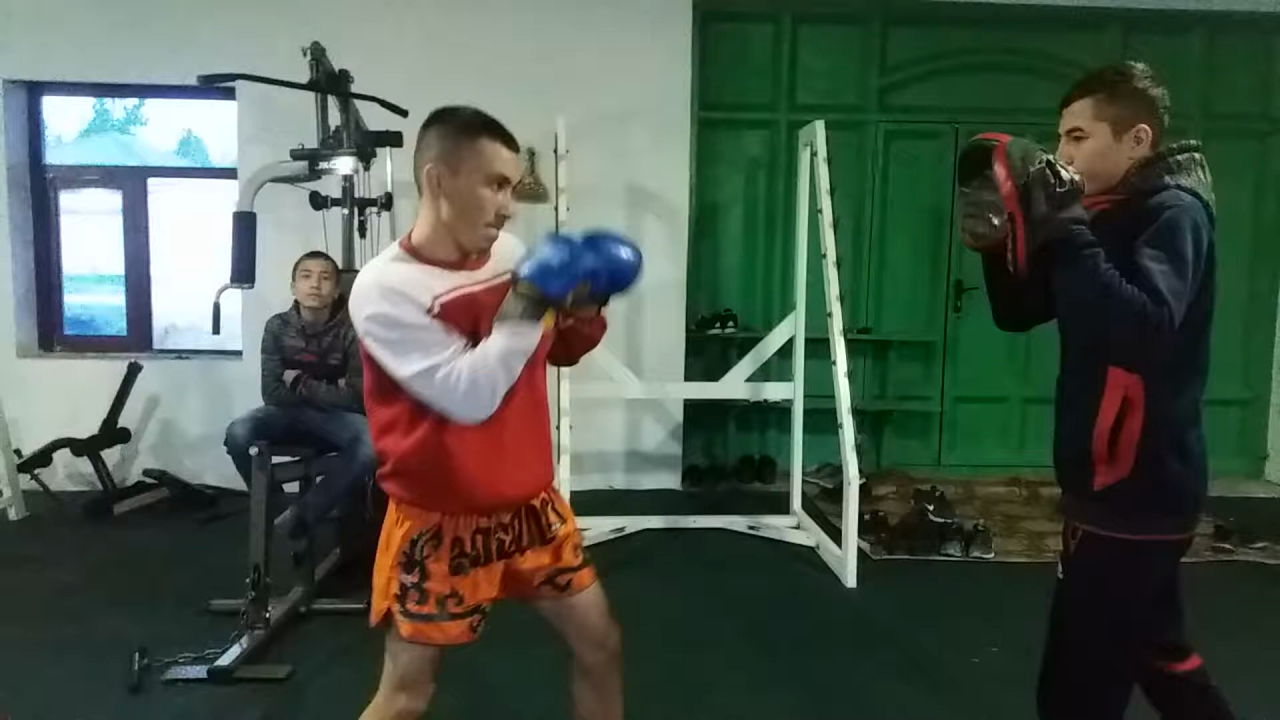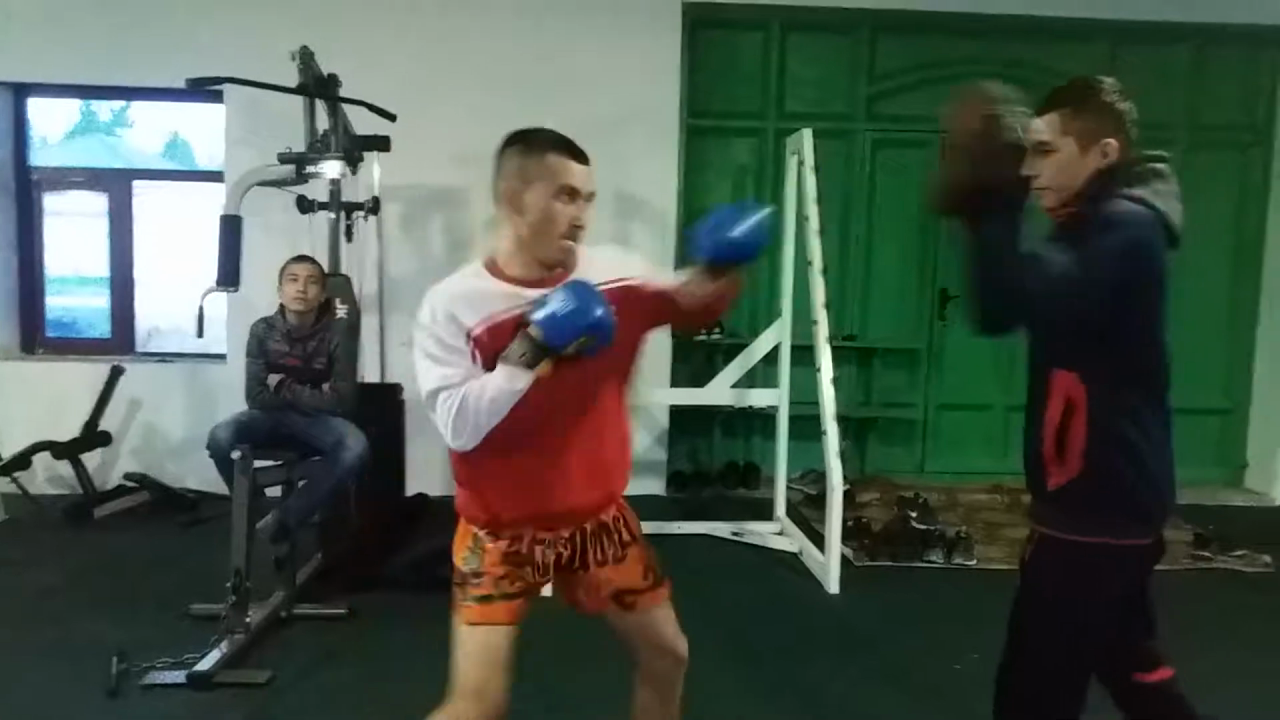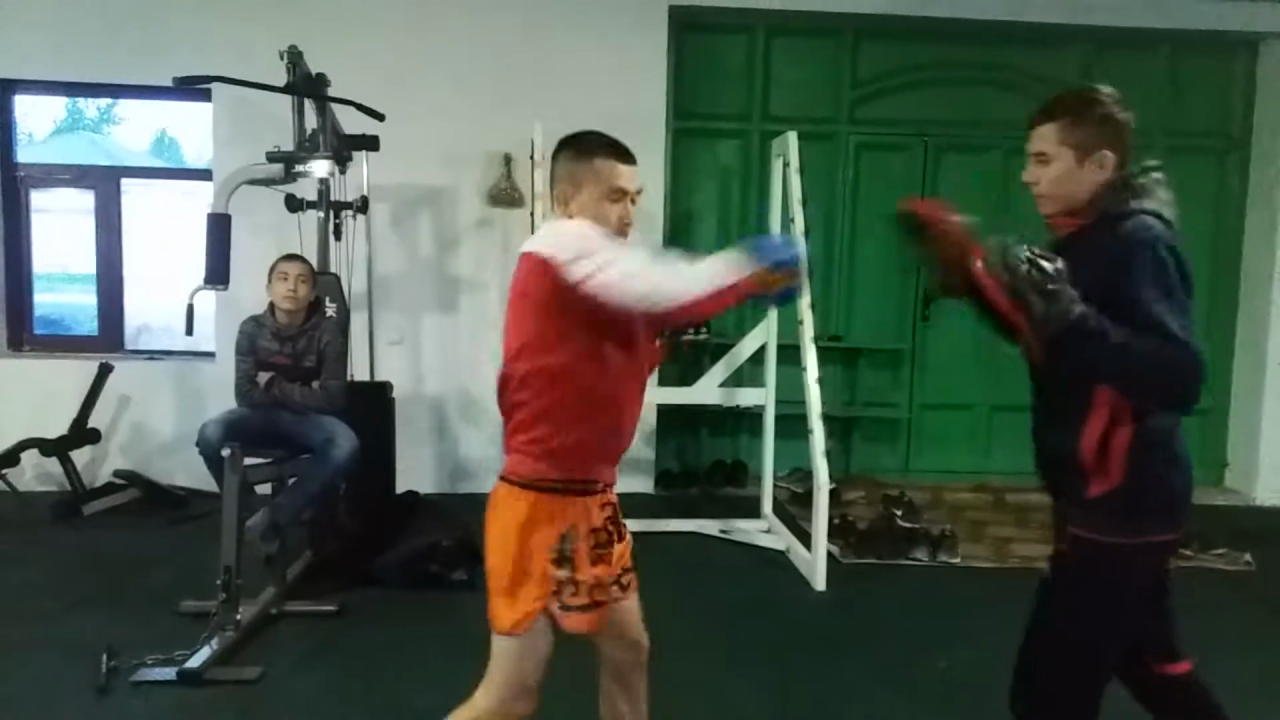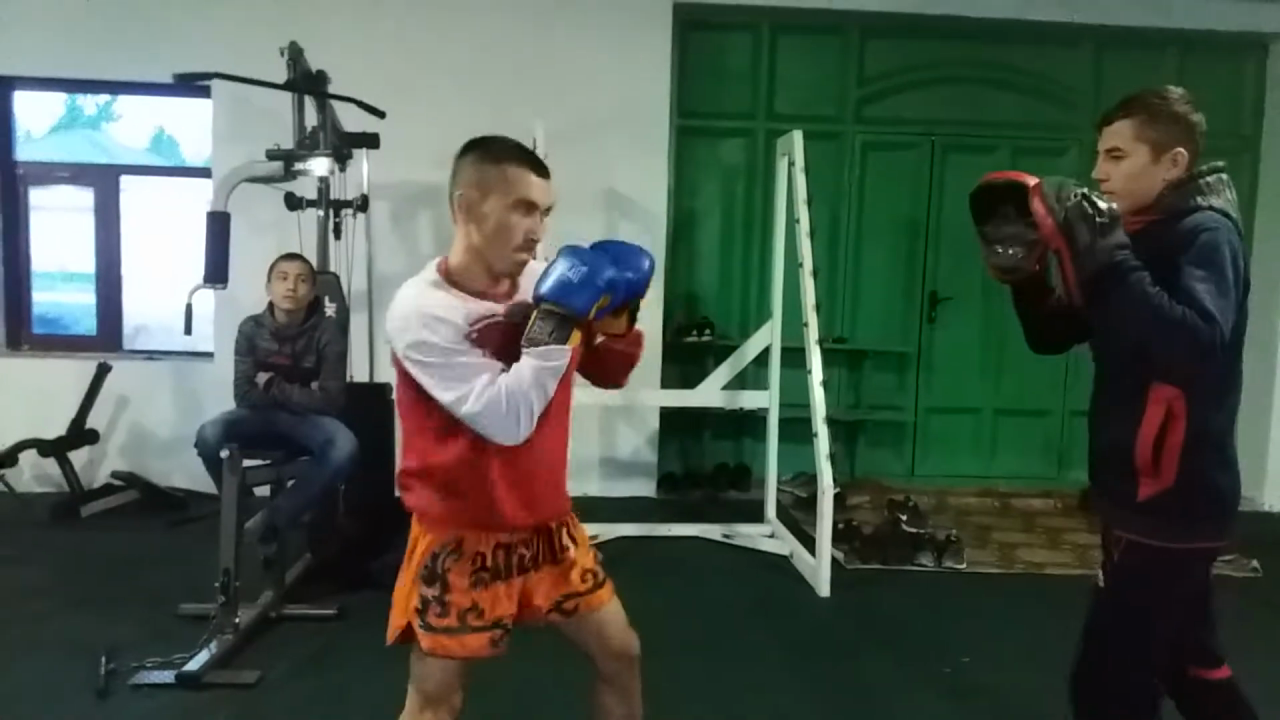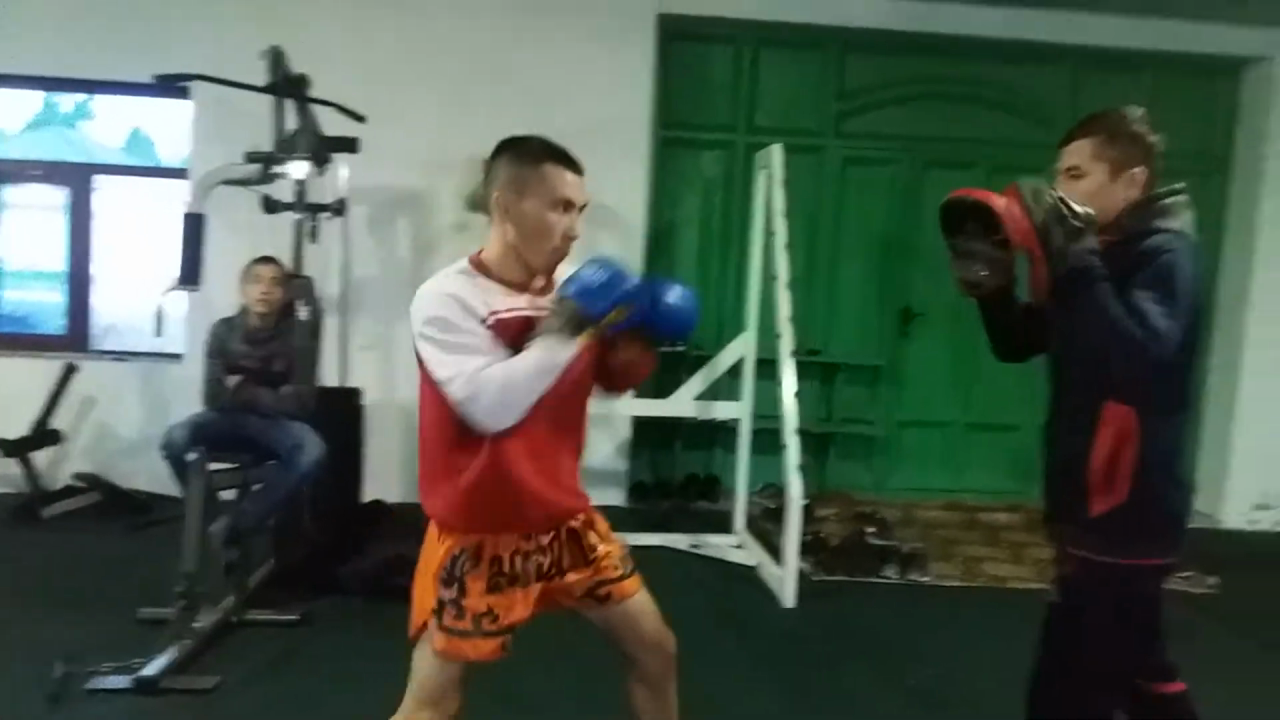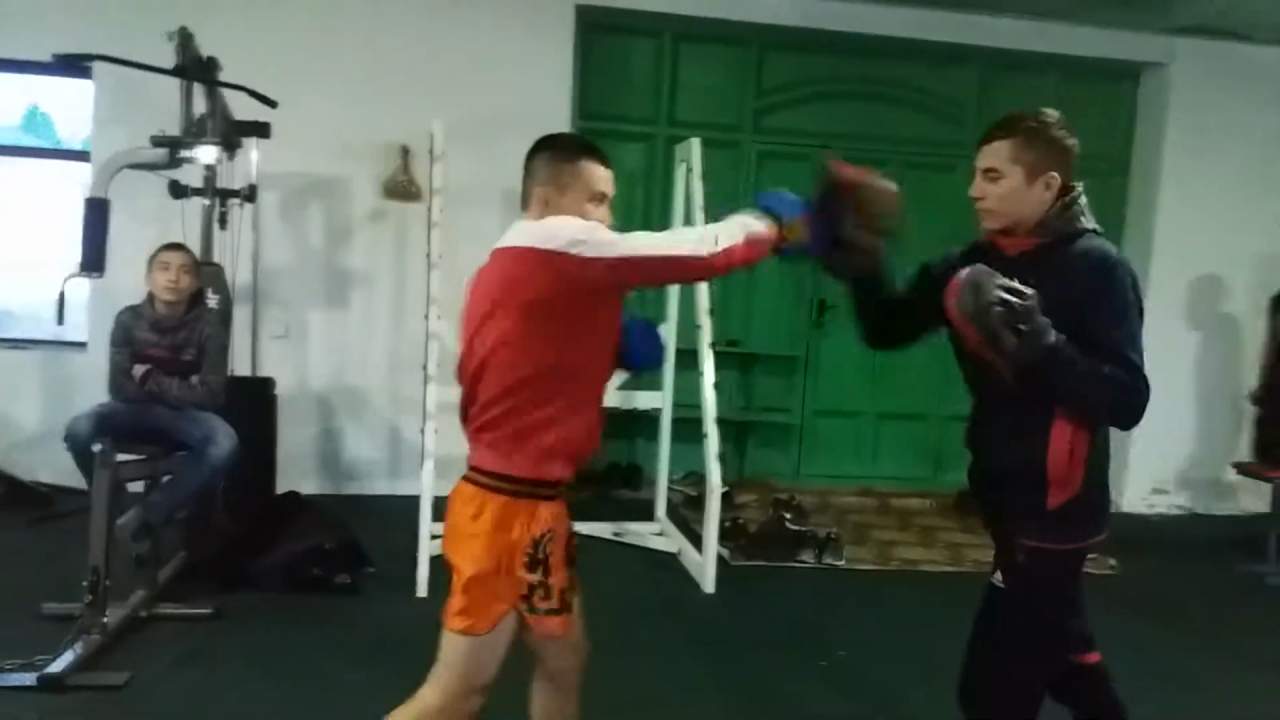
dt=0.4s
person 1, frame 1
left shoulder: (1174, 216)
right shoulder: (1114, 218)
left elbow: (1144, 331)
right elbow: (1018, 313)
left wrist: (1063, 233)
left hip: (1136, 488)
right hip: (1122, 484)
right knee: (1156, 654)
person 1, frame 2
left shoulder: (1123, 228)
right shoulder: (1100, 225)
left elbow: (1024, 296)
right elbow: (1000, 308)
left wrist: (984, 201)
right wrist: (994, 195)
left hip: (1098, 496)
right hip: (1119, 488)
right knee: (1130, 664)
person 1, frame 3
left shoulder: (1140, 242)
right shoulder: (1083, 242)
left elbow: (1174, 378)
right elbow: (1040, 342)
left wrist: (1064, 320)
right wrist: (970, 273)
left hip: (1121, 502)
right hip: (1121, 498)
right knee: (1152, 662)
person 1, frame 4
left shoulder: (1205, 236)
right shoulder: (1147, 237)
left elbow: (1198, 350)
right elbow: (1053, 336)
left wrist: (1109, 262)
right wrist: (1025, 271)
left hip: (1172, 501)
right hip: (1149, 497)
right knee: (1187, 664)
person 1, frame 5
left shoulder: (1164, 258)
right shoulder: (1110, 255)
left elbow: (1138, 363)
right elbow: (1015, 344)
left wrist: (1077, 262)
right wrist: (990, 284)
left hip: (1125, 518)
right hip: (1117, 512)
person 1, frame 6
left shoulder: (1097, 268)
right shoulder: (981, 263)
left elbow: (1124, 401)
right elbow: (888, 329)
left wrist: (1041, 345)
right wrist: (857, 262)
left hip: (1054, 507)
right hip: (1018, 500)
right knee: (1062, 654)
person 2, frame 1
left shoulder: (510, 254)
right shoulder: (383, 291)
left elbow: (564, 348)
right elbow: (469, 396)
left wrist: (586, 305)
right wrist: (533, 309)
left hip: (529, 505)
right hip: (441, 523)
left knee: (600, 645)
person 2, frame 2
left shoulder: (607, 270)
right shoulder: (454, 303)
left elbow: (695, 302)
right elbow: (457, 426)
left wrist: (726, 267)
right wrist: (532, 354)
left hip: (598, 516)
right hip: (502, 529)
left knee: (667, 656)
person 2, frame 3
left shoulder: (583, 262)
right shoulder: (560, 244)
left elbow: (630, 353)
right elbow: (662, 288)
left wrist: (652, 331)
right wrist: (762, 266)
left hip: (589, 498)
right hip: (549, 504)
left knee: (627, 650)
person 2, frame 4
left shoulder: (540, 281)
right shoulder: (420, 311)
left elbow: (609, 372)
right elbow: (507, 418)
left wrist: (615, 321)
right wrist: (556, 325)
left hip: (544, 523)
right hip: (460, 537)
left knee: (621, 654)
person 2, frame 5
left shoulder: (565, 283)
right shoulder: (440, 301)
right elbow: (496, 404)
right wrist: (567, 326)
left hip: (561, 519)
right hip: (470, 531)
left knee: (656, 651)
person 2, frame 6
left shoulder: (517, 266)
right shoulder: (557, 242)
right elbow: (687, 251)
left wrist: (608, 349)
right wrist: (772, 225)
left hip: (531, 500)
right hip: (510, 504)
left knee: (564, 656)
person 3, frame 1
left shoulder: (351, 330)
right shoulder: (277, 326)
left elbow: (355, 397)
right elbow: (272, 394)
left wrist: (301, 384)
right wrist: (325, 391)
left hip: (336, 417)
right hip: (290, 413)
left knee: (372, 446)
right knee: (237, 434)
left ankle: (299, 517)
person 3, frame 2
left shoulder: (336, 335)
right shoulder: (263, 330)
left elbow: (341, 402)
right elbow: (256, 398)
left wrist: (286, 388)
right wrist: (311, 395)
left hip: (319, 421)
right hip: (274, 418)
left knee: (356, 449)
right knee: (220, 438)
left ankle: (280, 521)
person 3, frame 3
left shoulder: (327, 332)
right shoulder: (252, 329)
left elbow: (331, 399)
right elbow: (246, 395)
left wrist: (275, 385)
right wrist: (301, 393)
left hip: (309, 419)
right hip: (263, 416)
left knee: (346, 446)
right knee: (210, 435)
left ankle: (271, 519)
person 3, frame 4
left shoulder: (327, 332)
right shoulder: (251, 328)
left elbow: (330, 401)
right elbow: (244, 396)
left wrist: (274, 387)
right wrist: (300, 394)
left hip: (309, 421)
right hip: (263, 417)
left knee: (345, 448)
right knee: (208, 437)
left ankle: (270, 521)
person 3, frame 5
left shoulder: (297, 337)
right shoulder: (223, 331)
left elbow: (299, 404)
right elbow: (214, 398)
left wrist: (243, 390)
right wrist: (269, 398)
left hip: (277, 424)
right hip: (232, 420)
left knee: (313, 451)
right knee: (176, 438)
left ankle: (235, 525)
person 3, frame 6
left shoulder: (208, 325)
right shoulder: (129, 319)
left elbow: (210, 395)
right elbow: (120, 388)
left wrist: (151, 380)
right wrist: (178, 389)
left hip: (186, 415)
right hip: (139, 410)
left knee: (225, 444)
right knee: (79, 430)
left ankle: (144, 518)
